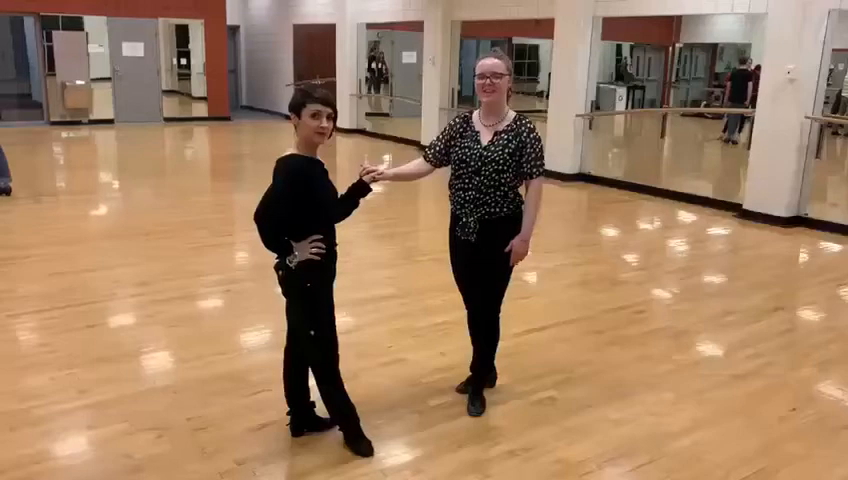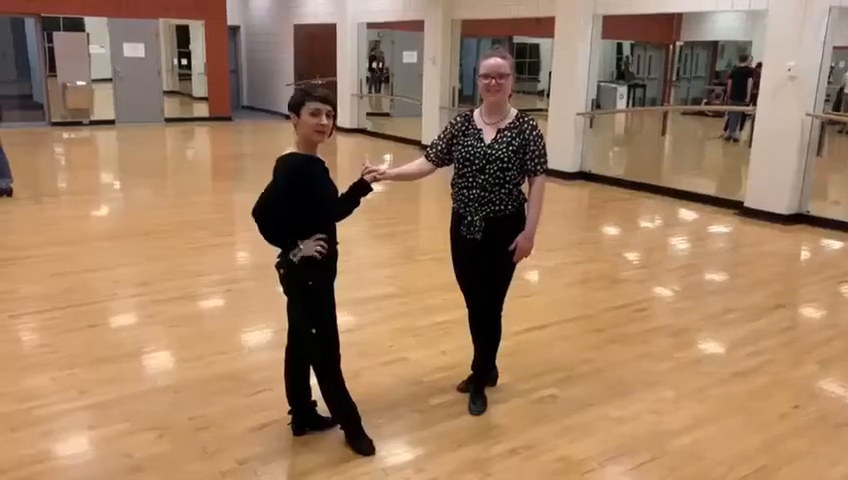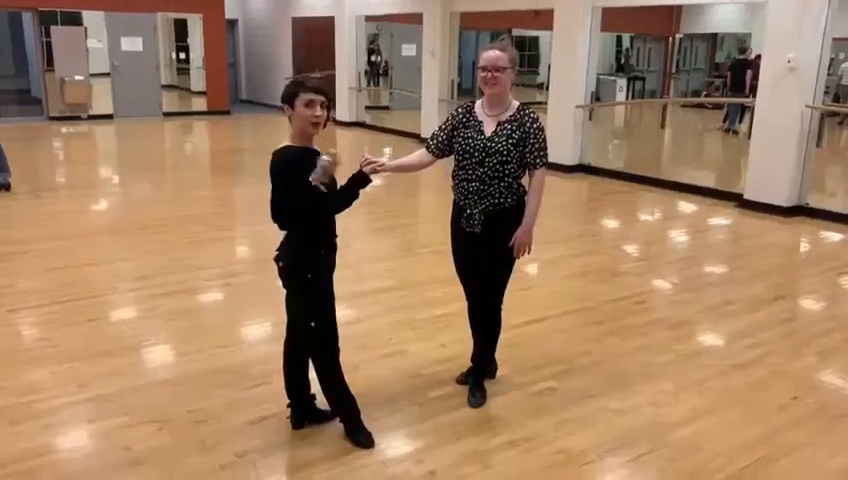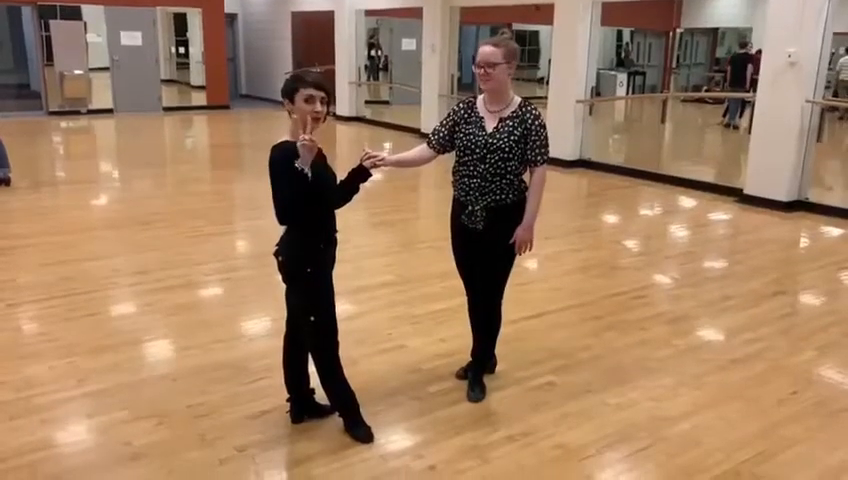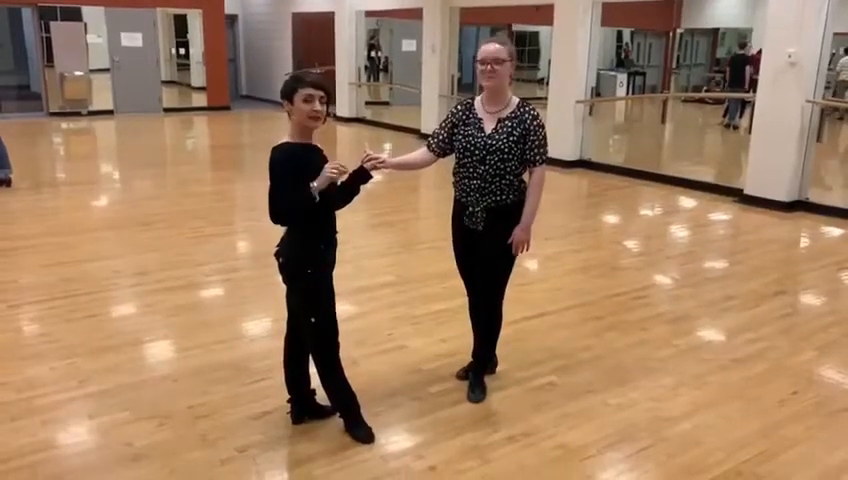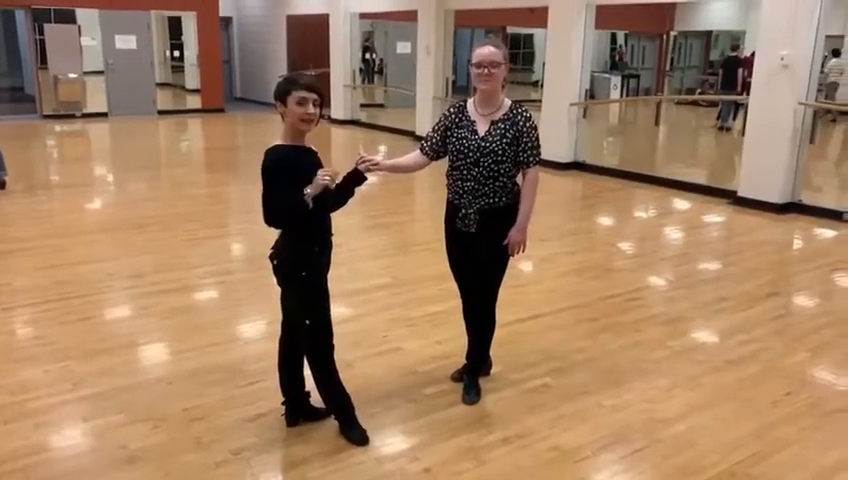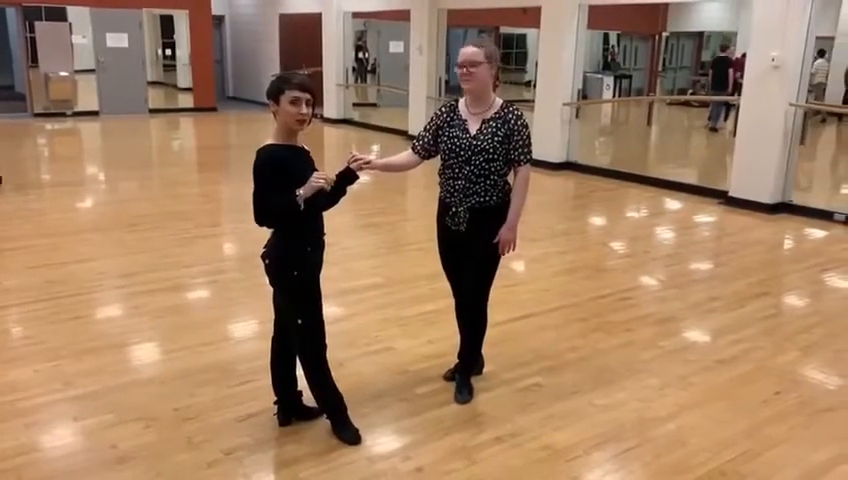
dt=0.5s
person 1, frame 1
left shoulder: (314, 166)
right shoulder: (292, 169)
left elbow: (331, 213)
right elbow: (264, 217)
left wrist: (361, 186)
right wrist: (289, 252)
left hip: (316, 270)
right hip: (303, 273)
left knee: (301, 344)
right knee: (322, 349)
left ankle: (301, 416)
right ankle: (348, 424)
person 1, frame 2
left shoulder: (314, 165)
right shoulder: (292, 167)
left elbow: (331, 212)
right elbow: (263, 213)
left wrist: (362, 186)
right wrist: (294, 247)
left hip: (316, 268)
right hip: (304, 270)
left knee: (303, 342)
right knee: (324, 348)
left ankle: (302, 415)
right ankle: (350, 423)
person 1, frame 3
left shoulder: (314, 157)
right shoulder: (286, 160)
left elbow: (331, 204)
right elbow: (281, 214)
left wrist: (360, 177)
right wrist: (316, 180)
left hip: (316, 257)
right hip: (302, 260)
left knee: (301, 335)
right knee: (323, 341)
left ankle: (302, 408)
right ankle: (349, 417)
person 1, frame 4
left shoulder: (314, 152)
right shoulder: (284, 155)
left elbow: (332, 199)
right elbow: (285, 213)
left wrist: (361, 171)
right wrist: (303, 165)
left hip: (317, 252)
right hip: (301, 256)
left knee: (300, 330)
right knee: (323, 336)
left ankle: (301, 403)
right ankle: (349, 411)
person 1, frame 5
left shoulder: (315, 152)
right shoulder: (284, 156)
left elbow: (332, 202)
right elbow: (279, 213)
left wrist: (362, 173)
right wrist: (316, 184)
left hip: (317, 253)
right hip: (302, 256)
left knee: (301, 331)
right knee: (323, 336)
left ankle: (302, 404)
right ankle: (349, 411)
person 1, frame 6
left shoulder: (309, 154)
right shoulder: (277, 158)
left elbow: (327, 204)
right elbow: (273, 216)
left wrist: (356, 175)
right wrist: (309, 191)
left hip: (312, 256)
right hip: (297, 259)
left knee: (296, 334)
right knee: (318, 339)
left ankle: (296, 406)
right ankle: (344, 414)
person 1, frame 7
left shoulder: (301, 153)
right shoulder: (269, 158)
left elbow: (320, 203)
right elbow: (264, 215)
left wrist: (348, 175)
right wrist: (301, 192)
left hip: (304, 255)
right hip: (288, 259)
left knee: (288, 333)
right knee: (310, 338)
left ankle: (289, 405)
right ankle: (336, 413)
person 2, frame 1
left shoulder: (523, 131)
right shoulder: (460, 125)
left elbow: (534, 183)
right elbow: (427, 163)
left wrist: (525, 234)
right wrist: (388, 173)
left hip: (500, 231)
right hip: (462, 229)
left knee: (487, 307)
right knee: (472, 305)
left ankle: (478, 381)
right ankle: (485, 370)
person 2, frame 2
left shoulder: (525, 128)
right shoulder: (461, 124)
left elbow: (537, 181)
right elbow: (429, 162)
left wrist: (529, 231)
right wrist: (390, 173)
left hip: (503, 229)
right hip: (464, 227)
left knee: (489, 305)
right knee: (473, 303)
left ankle: (479, 379)
right ankle: (487, 369)
person 2, frame 3
left shoulder: (526, 121)
right shoulder: (462, 115)
left elbow: (537, 174)
right elbow: (429, 153)
left wrist: (527, 225)
right wrist: (389, 165)
left hip: (503, 222)
right hip: (464, 219)
left knee: (489, 298)
right knee: (473, 297)
left ankle: (478, 372)
right ankle: (486, 361)
person 2, frame 4
left shoulder: (528, 117)
right shoulder: (463, 110)
left elbow: (538, 172)
right elbow: (430, 149)
left wrist: (528, 222)
right wrist: (389, 159)
left hip: (503, 218)
right hip: (464, 215)
left knee: (489, 294)
right knee: (473, 292)
left ankle: (478, 367)
right ankle: (486, 356)
person 2, frame 5
left shoulder: (526, 117)
right shoulder: (461, 112)
left elbow: (536, 172)
right elbow: (430, 153)
left wrist: (525, 224)
right wrist: (390, 162)
left hip: (503, 219)
right hip: (465, 216)
left knee: (489, 294)
right knee: (474, 292)
left ankle: (479, 368)
right ankle: (486, 357)
person 2, frame 6
left shoulder: (519, 119)
right shoulder: (454, 115)
left elbow: (530, 174)
right elbow: (424, 155)
left wrist: (521, 225)
right wrist: (384, 164)
left hip: (497, 221)
right hip: (458, 218)
left knee: (483, 297)
right knee: (468, 295)
left ankle: (473, 370)
right ankle: (480, 359)
person 2, frame 7
left shoulder: (510, 118)
right shoulder: (446, 114)
left elbow: (521, 172)
right elbow: (415, 155)
left wrist: (511, 223)
right wrist: (376, 163)
left hip: (488, 220)
right hip: (450, 217)
left knee: (475, 295)
right knee: (460, 293)
left ankle: (465, 368)
right ankle: (473, 357)
